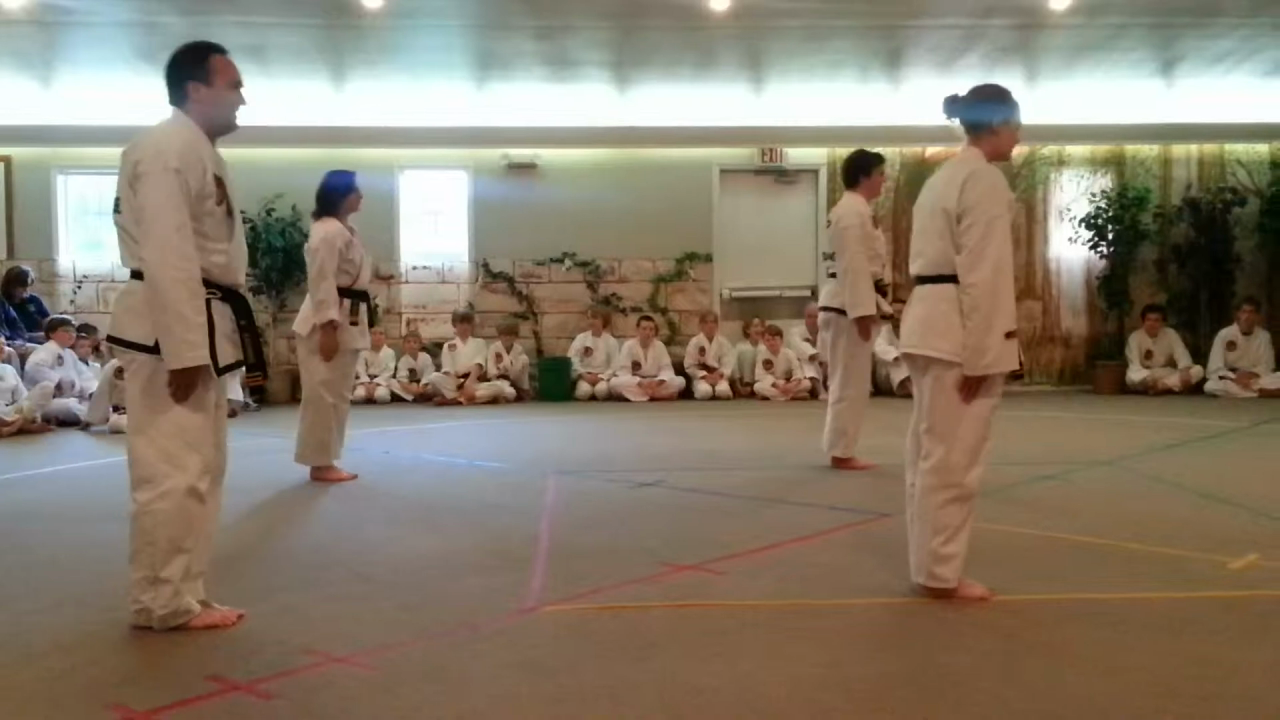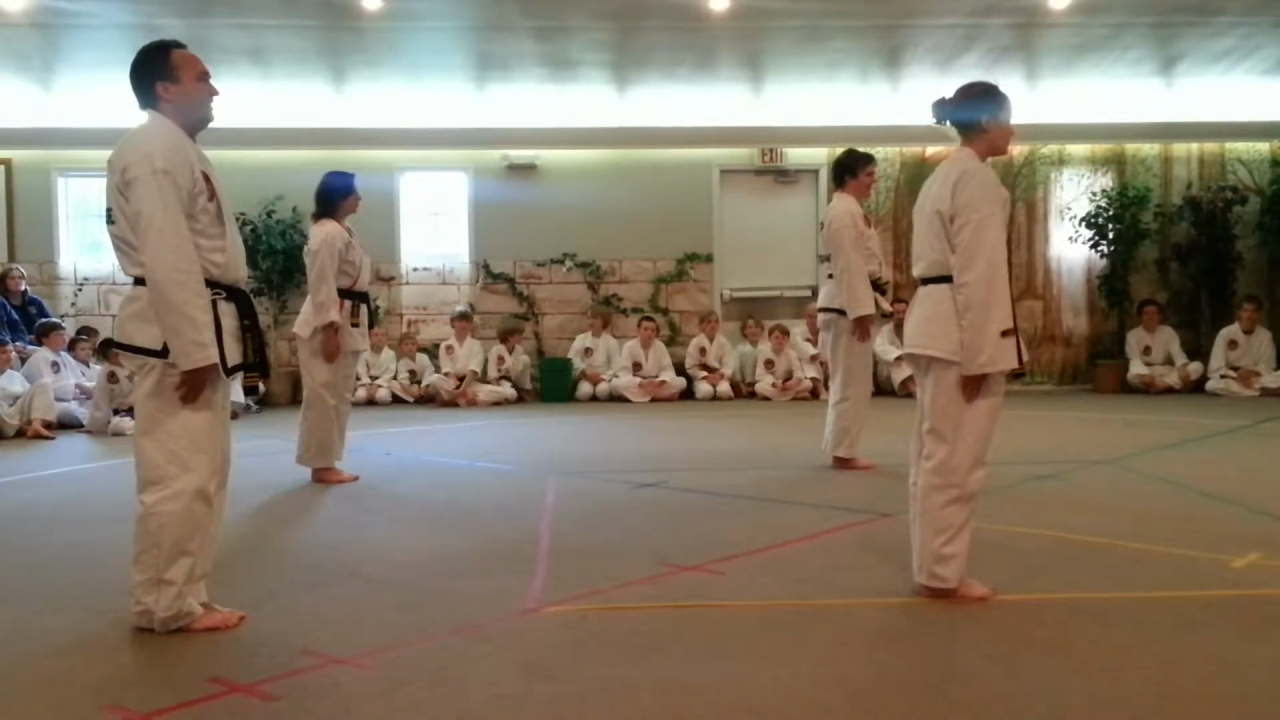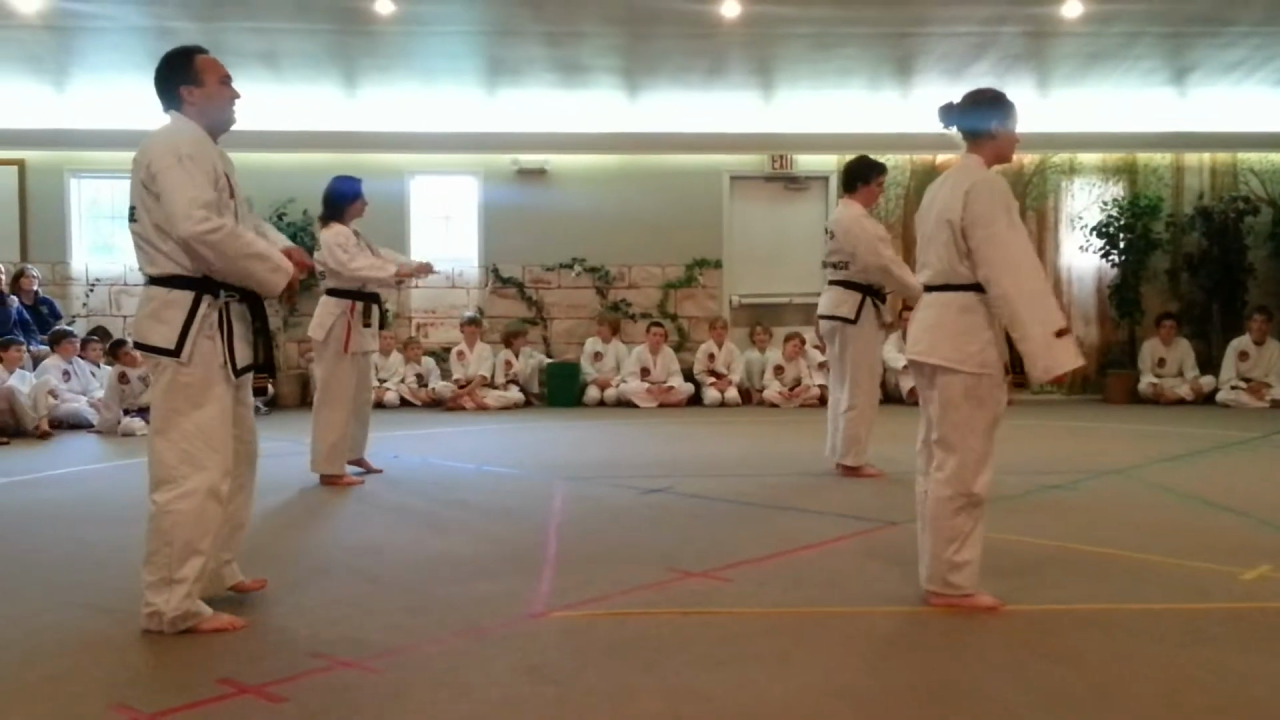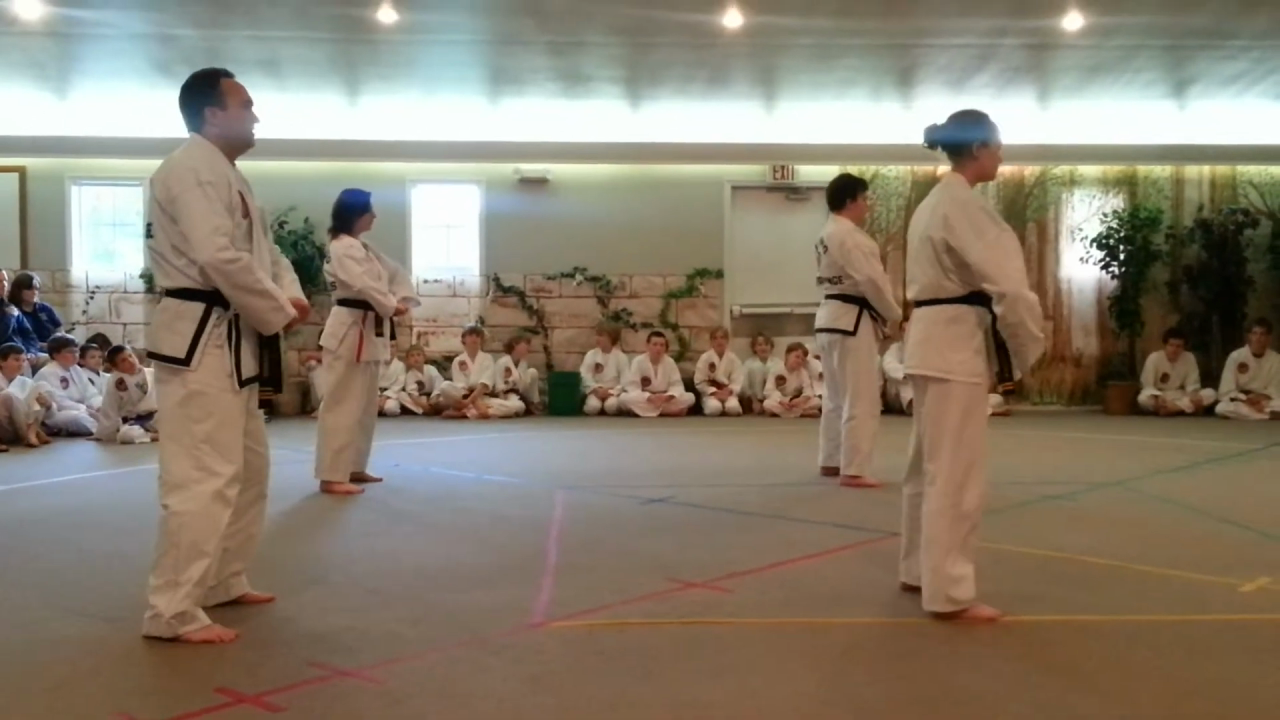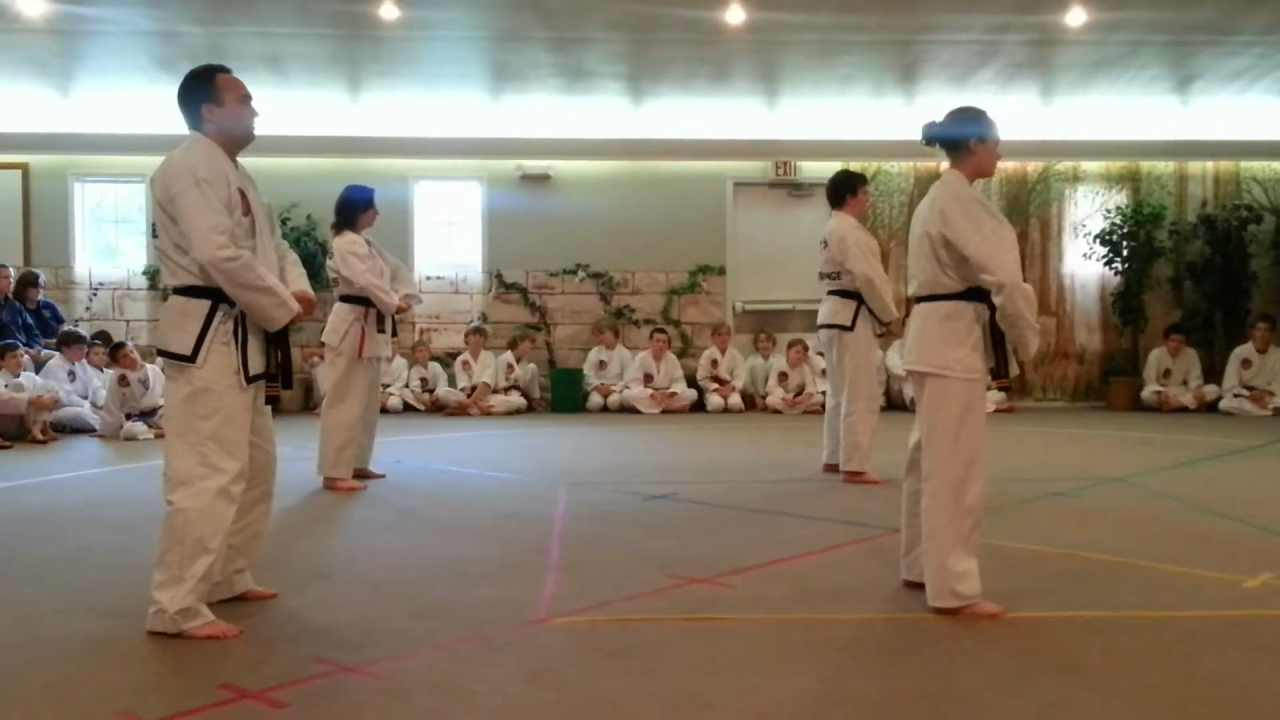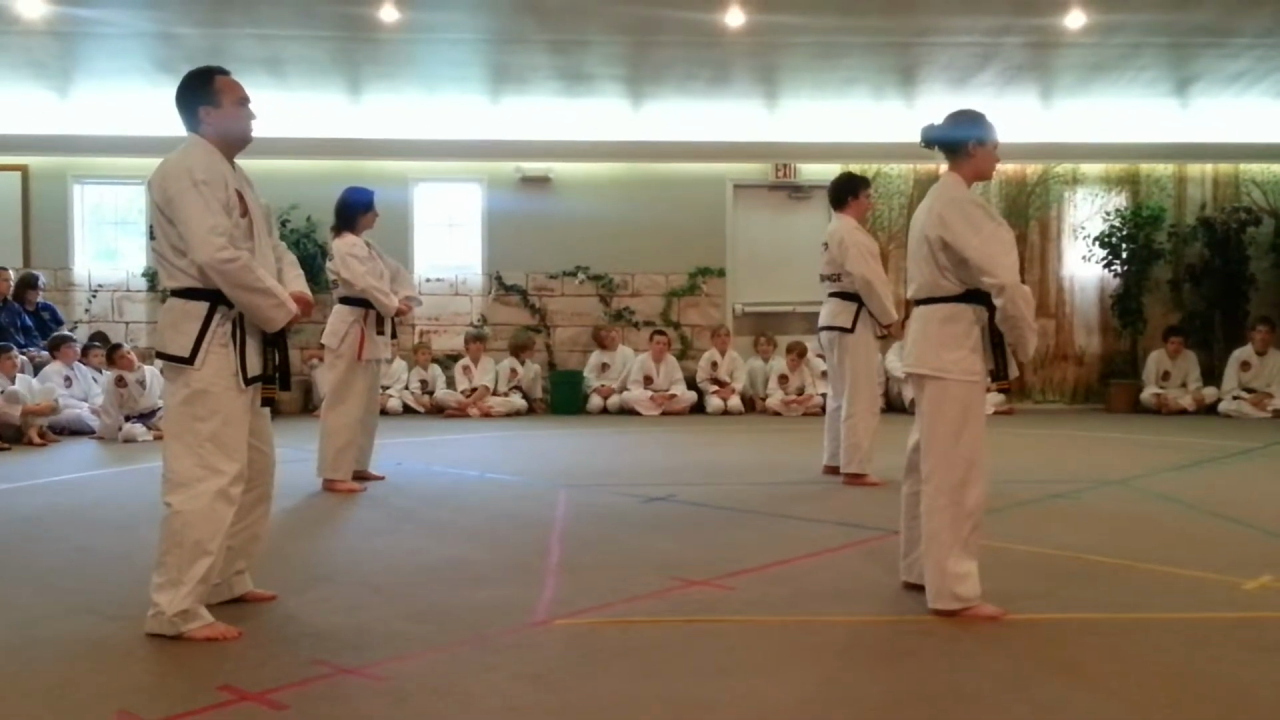
dt=0.7s
person 1, frame 1
left shoulder: (197, 149)
right shoulder: (168, 148)
right elbow: (169, 258)
right wrist: (184, 352)
left hip: (200, 327)
right hip: (171, 329)
left knee: (200, 468)
right knee: (173, 472)
left ankle: (182, 594)
right ankle: (163, 603)
person 1, frame 2
left shoulder: (178, 150)
right shoulder: (154, 151)
right elbow: (169, 262)
right wrist: (194, 351)
left hip: (201, 327)
right hip: (174, 333)
left knee: (202, 471)
right knee: (180, 474)
left ankle: (183, 594)
right ankle: (166, 605)
person 1, frame 3
left shoulder: (205, 151)
right shoulder: (174, 146)
left elbow: (241, 221)
right elbow: (202, 230)
left wrist: (283, 251)
right wrist: (274, 272)
left hip: (217, 325)
right hip: (189, 327)
left knee: (234, 455)
right knee: (194, 471)
left ankle: (214, 571)
right ankle: (173, 605)
person 1, frame 4
left shoulder: (225, 173)
right shoulder: (191, 169)
left elbow: (263, 250)
right elbow: (220, 258)
left wrist: (291, 295)
right wrist: (278, 313)
left hip: (227, 339)
right hip: (199, 339)
left knee: (246, 468)
right knee: (203, 477)
left ankle: (222, 581)
right ankle: (173, 611)
person 1, frame 5
left shoulder: (234, 173)
right shoulder: (190, 168)
left elbow: (271, 244)
right elbow: (220, 256)
left wrist: (297, 288)
right wrist: (283, 308)
left hip: (239, 338)
right hip: (208, 337)
left knee: (253, 465)
right knee: (208, 474)
left ankle: (226, 577)
right ankle: (176, 607)
person 1, frame 6
left shoulder: (232, 175)
right shoulder: (187, 170)
left elbow: (270, 245)
right elbow: (218, 257)
left wrist: (295, 289)
right wrist: (280, 311)
left hip: (238, 339)
right hip: (206, 339)
left knee: (252, 467)
right knee: (207, 476)
left ankle: (225, 580)
right ankle: (176, 609)
person 2, frame 1
left shoulder: (945, 176)
right shoulder: (984, 178)
right elbow: (983, 274)
right wrist: (981, 356)
left hip: (928, 320)
right hip: (960, 328)
left knee: (931, 452)
right knee: (954, 456)
left ankle: (931, 566)
right ankle: (941, 575)
person 2, frame 2
left shoulder: (942, 176)
right shoulder: (976, 177)
right elbow: (978, 273)
right wrist: (980, 354)
left hip: (933, 321)
right hip: (961, 328)
left knee: (935, 452)
right knee: (955, 456)
left ankle: (935, 566)
right ankle: (942, 574)
person 2, frame 3
left shoulder: (943, 184)
right shoulder: (985, 185)
right elbow: (1011, 274)
right wrist: (1051, 347)
left hip: (934, 328)
right hip: (964, 334)
left knee: (940, 461)
right knee: (961, 466)
left ankle: (941, 576)
right ankle: (951, 584)
person 2, frame 4
left shoulder: (934, 203)
right shoulder: (963, 204)
right elbow: (1006, 282)
right wrist: (1027, 345)
left hip: (931, 338)
right hip: (954, 344)
left knee: (929, 466)
right knee: (954, 473)
left ankle: (920, 571)
right ankle: (949, 594)
person 2, frame 5
left shoulder: (935, 198)
right shoulder: (962, 199)
right elbow: (1003, 276)
right wrist: (1026, 338)
left hip: (934, 333)
right hip: (953, 339)
left knee: (930, 459)
right knee: (954, 467)
left ankle: (922, 564)
right ankle: (952, 589)
person 2, frame 6
left shoulder: (935, 201)
right shoulder: (959, 203)
right elbow: (1003, 278)
right wrist: (1024, 339)
left hip: (934, 336)
right hip: (953, 342)
left knee: (929, 461)
right knee: (955, 468)
left ankle: (921, 567)
right ankle: (952, 591)
person 3, frame 1
left shoulder: (851, 209)
right shoulder: (854, 211)
right elbow: (854, 265)
left wrist: (862, 308)
right wrist: (863, 310)
left hip: (844, 303)
right hip: (848, 305)
left knee: (848, 382)
right knee: (851, 383)
left ankle: (840, 449)
right ankle: (841, 452)
person 3, frame 2
left shoulder: (845, 210)
right shoulder: (845, 212)
right elbow: (849, 266)
left wrist: (860, 307)
right wrist: (860, 310)
left hip: (842, 302)
right hip: (847, 305)
left knee: (847, 381)
right knee: (852, 383)
left ankle: (839, 448)
right ankle: (842, 452)
person 3, frame 3
left shoulder: (842, 216)
right shoulder: (857, 220)
right elbow: (883, 264)
left wrist: (903, 286)
right wrist: (915, 290)
left hip: (838, 304)
right hip: (853, 308)
left knee: (844, 385)
right knee: (859, 389)
left ankle: (841, 451)
right ankle: (851, 460)
person 3, frame 4
left shoulder: (828, 234)
right shoulder: (850, 235)
right elbow: (872, 280)
left wrist: (881, 312)
right wrist: (893, 313)
left hip: (832, 317)
right hip: (851, 321)
left knee: (836, 395)
right knee: (861, 400)
left ankle: (831, 461)
right ankle: (853, 470)
person 3, frame 5
left shoulder: (833, 229)
right shoulder: (850, 231)
right elbow: (869, 278)
left wrist: (881, 314)
right wrist: (889, 314)
left hip: (834, 313)
right hip: (851, 317)
left knee: (840, 393)
right knee: (860, 396)
left ankle: (834, 458)
right ankle: (854, 466)
person 3, frame 6
left shoulder: (835, 232)
right shoulder: (851, 233)
right elbow: (868, 279)
left wrist: (881, 317)
right wrist: (888, 317)
left hip: (836, 316)
right hip: (853, 319)
left knee: (841, 394)
right knee: (860, 398)
left ankle: (835, 460)
right ankle: (854, 468)
person 4, frame 1
left shoulder: (346, 230)
right shoulder: (327, 232)
right elbow: (321, 283)
left wrist: (363, 325)
right wrist: (328, 329)
left hip: (347, 320)
right hip: (328, 321)
left knee: (338, 395)
right knee: (323, 394)
left ankle: (325, 461)
right ankle: (320, 465)
person 4, frame 2
left shoulder: (344, 232)
right shoulder: (327, 234)
right elbow: (321, 286)
left wrist: (359, 327)
right wrist: (329, 330)
left hip: (347, 322)
right hip: (328, 323)
left knee: (338, 396)
right knee: (324, 396)
left ankle: (326, 462)
right ankle: (321, 465)
person 4, frame 3
left shoulder: (355, 235)
right shoulder: (333, 236)
left elbow: (382, 257)
right elbow: (356, 267)
left wrist: (415, 267)
right wrist: (398, 273)
left hip: (357, 322)
right hip: (339, 322)
left knee: (360, 393)
right knee: (336, 396)
left ankle: (353, 454)
right ankle: (330, 468)
person 4, frame 4
left shoulder: (363, 248)
right shoulder: (343, 247)
left elbow: (396, 274)
right elbow: (364, 284)
left wrist: (403, 300)
right wrist: (391, 307)
left hip: (368, 331)
right hip: (350, 330)
left knee: (366, 404)
right knee: (342, 403)
left ankle: (353, 467)
right ankle: (331, 476)
person 4, frame 5
left shoulder: (366, 245)
right shoulder: (345, 243)
left elbow: (397, 270)
right elbow: (366, 281)
left wrist: (405, 296)
right wrist: (392, 305)
left hip: (371, 328)
right hip: (351, 326)
left knee: (368, 400)
right knee: (344, 400)
left ankle: (356, 464)
right ankle: (334, 472)
person 4, frame 6
left shoulder: (365, 246)
right shoulder: (345, 246)
left elbow: (397, 273)
right elbow: (366, 283)
left wrist: (406, 300)
right wrist: (393, 308)
left hip: (369, 329)
right hip: (351, 329)
left knee: (368, 402)
right knee: (344, 402)
left ankle: (356, 466)
right ankle: (334, 474)
